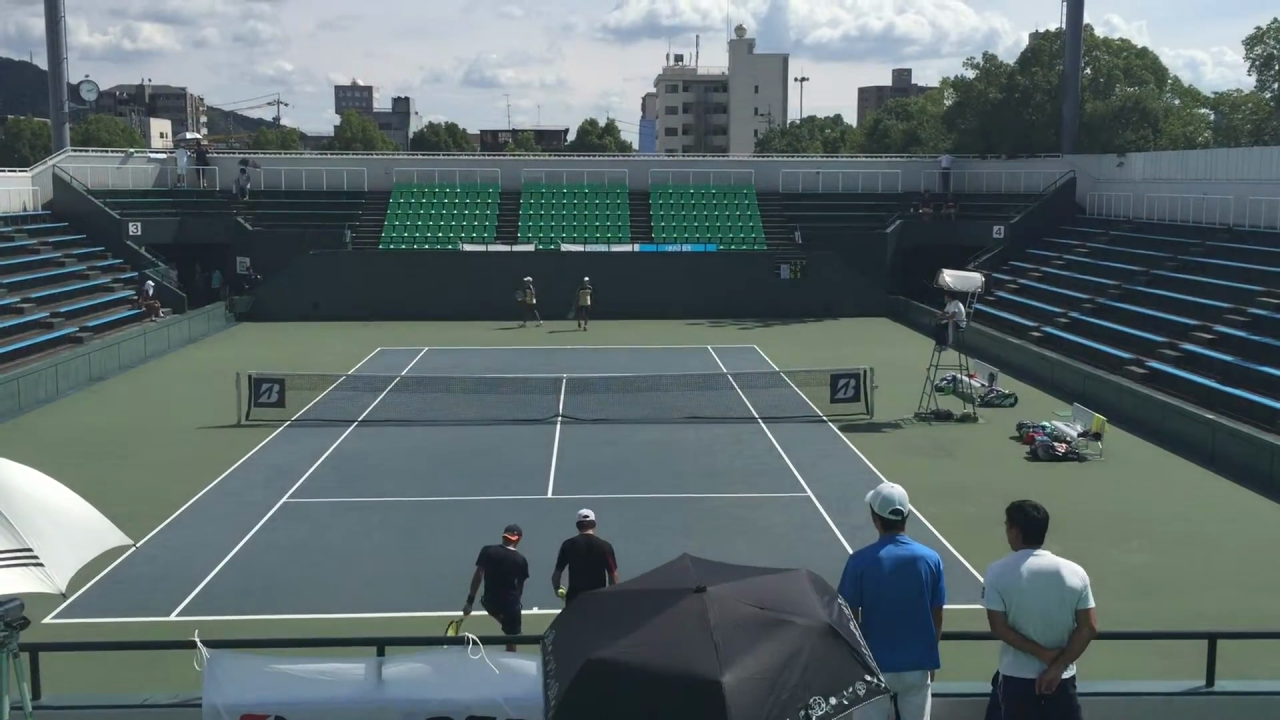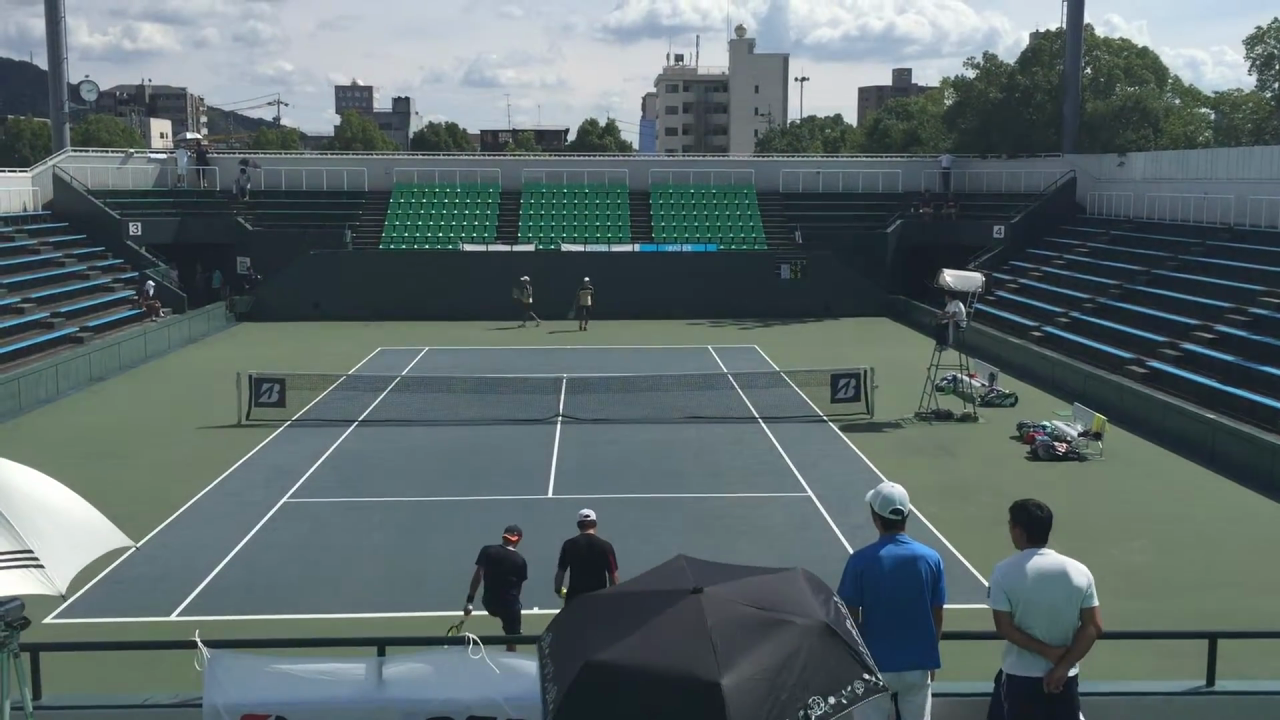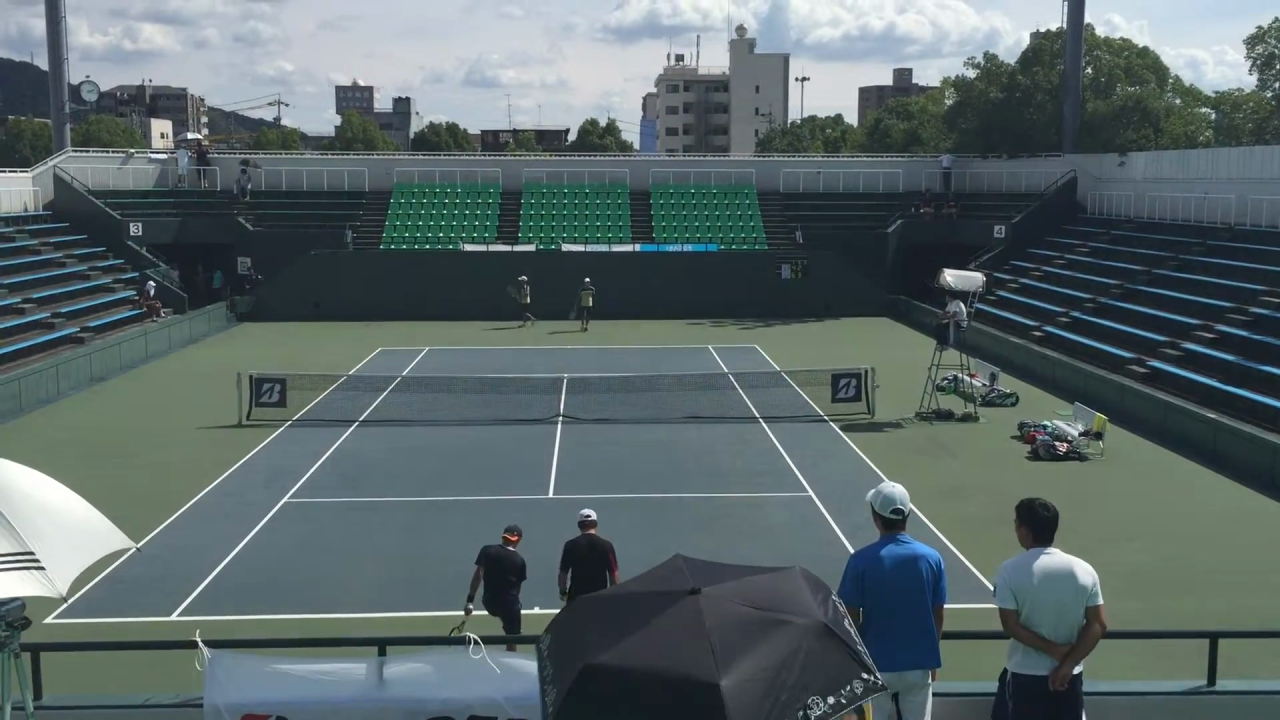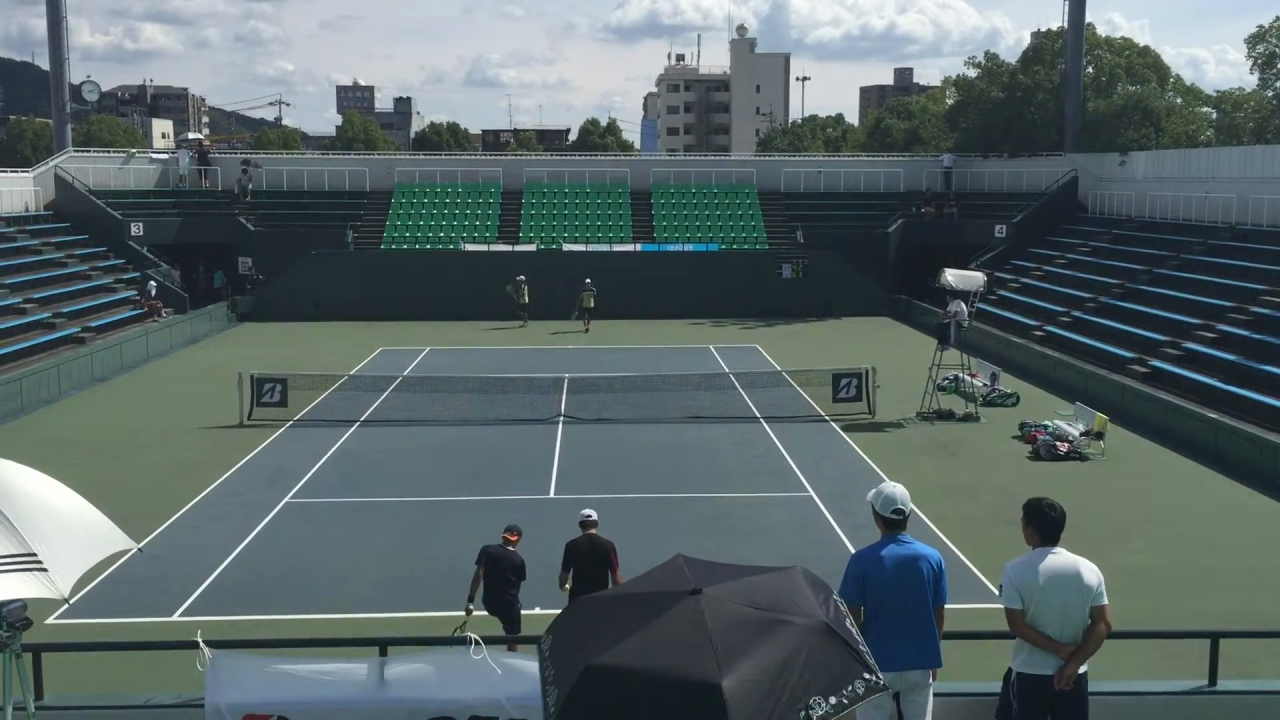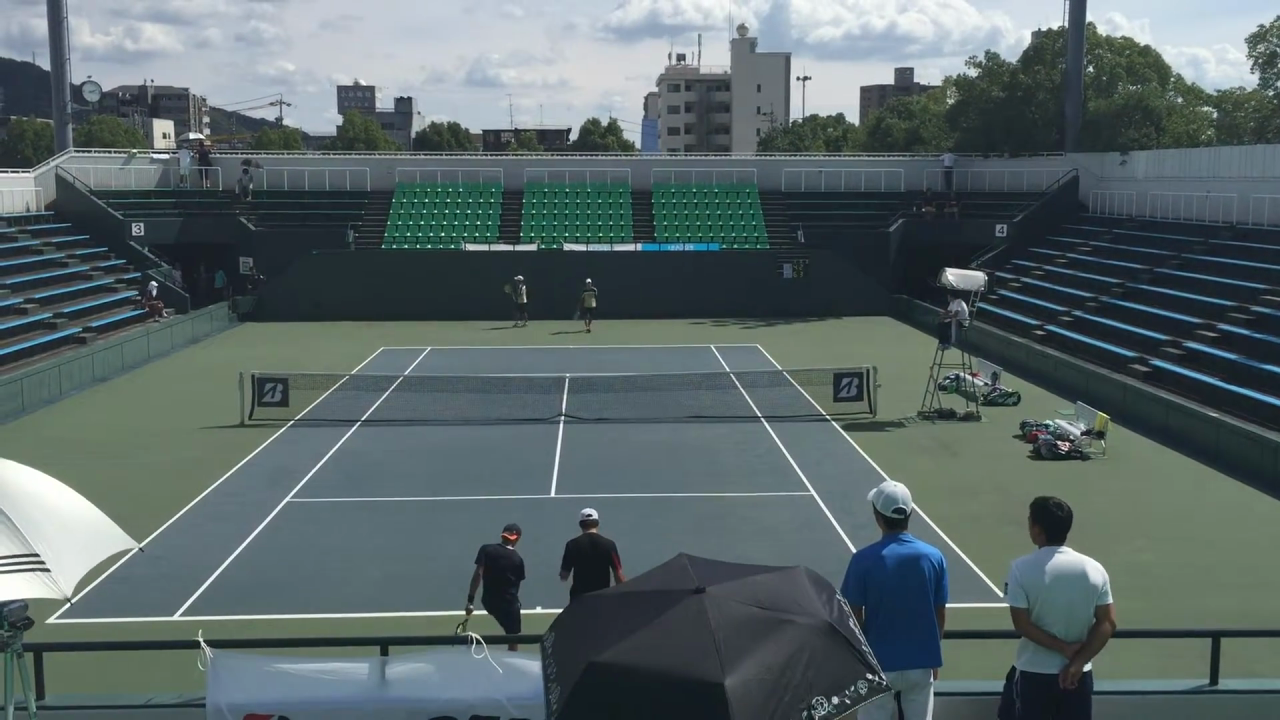
dt=0.1s
person 1, frame 1
left shoulder: (860, 561)
right shoulder: (930, 559)
right elbow: (937, 617)
right wrist: (929, 657)
left hip: (874, 665)
right hip: (917, 664)
person 1, frame 2
left shoulder: (861, 560)
right shoulder: (931, 558)
left elbow: (851, 618)
right elbow: (938, 616)
right wrist: (931, 657)
left hip: (874, 665)
right hip: (918, 664)
person 1, frame 3
left shoulder: (862, 560)
right shoulder: (931, 558)
left elbow: (852, 618)
right elbow: (938, 616)
right wrist: (931, 657)
left hip: (875, 664)
right hip: (919, 663)
person 1, frame 4
left shoulder: (863, 560)
right shoulder: (932, 558)
left elbow: (853, 617)
right elbow: (939, 616)
right wrist: (932, 657)
left hip: (876, 665)
right hip: (920, 664)
person 1, frame 5
left shoulder: (864, 560)
right shoulder: (934, 557)
left elbow: (854, 617)
right elbow: (940, 615)
left hip: (878, 664)
right hip: (920, 663)
person 2, frame 1
left shoulder: (998, 572)
right shoulder: (1074, 572)
left elbow: (999, 628)
right elbow: (1088, 628)
left wrist: (1042, 653)
right wrist: (1058, 666)
left hip: (1016, 677)
right hip: (1062, 677)
person 2, frame 2
left shoulder: (1004, 571)
right shoulder: (1079, 571)
left elbow: (1005, 628)
right elbow: (1092, 626)
left wrist: (1047, 652)
right wrist: (1064, 666)
left hip: (1019, 676)
right hip: (1065, 677)
person 2, frame 3
left shoulder: (1011, 570)
right shoulder: (1084, 570)
left elbow: (1011, 626)
right elbow: (1098, 624)
left wrist: (1053, 650)
right wrist: (1069, 663)
left hip: (1024, 675)
right hip: (1070, 675)
person 2, frame 4
left shoulder: (1017, 570)
right shoulder: (1089, 570)
left elbow: (1017, 625)
right elbow: (1102, 624)
left wrist: (1059, 649)
right wrist: (1074, 663)
left hip: (1029, 675)
right hip: (1074, 676)
person 2, frame 5
left shoulder: (1022, 568)
right shoulder: (1094, 569)
left elbow: (1022, 624)
right elbow: (1107, 623)
left wrist: (1063, 648)
right wrist: (1079, 661)
left hip: (1032, 674)
right hip: (1078, 674)
